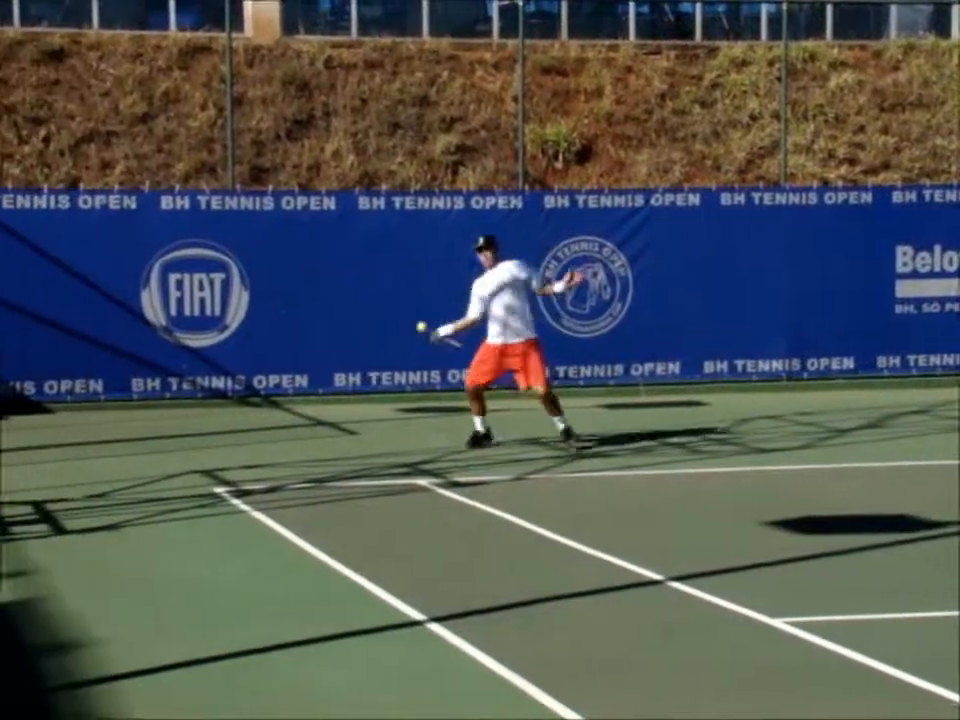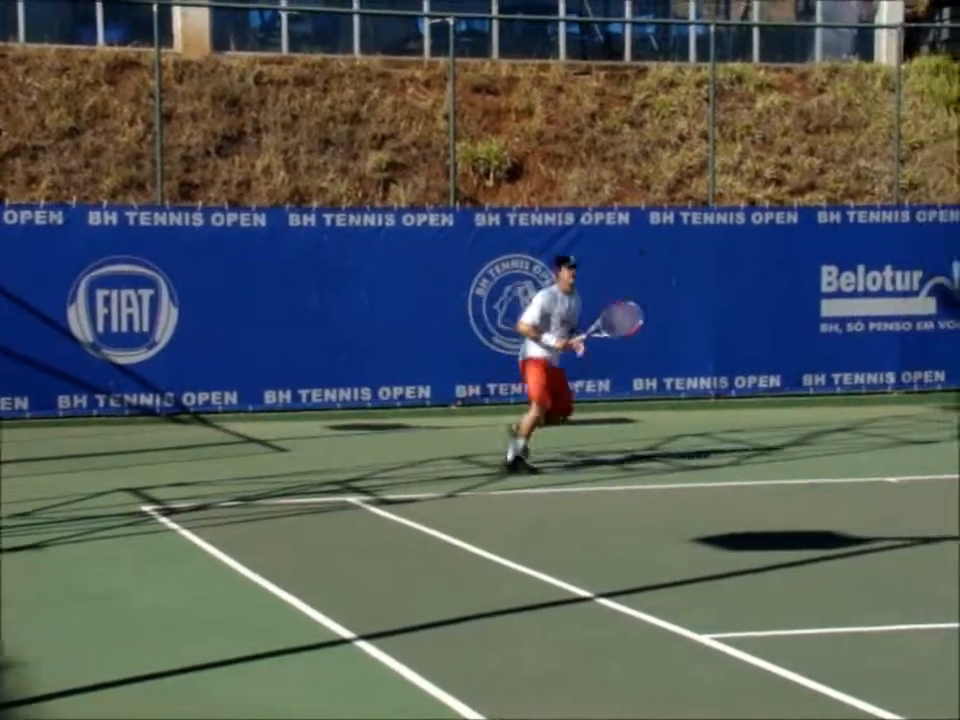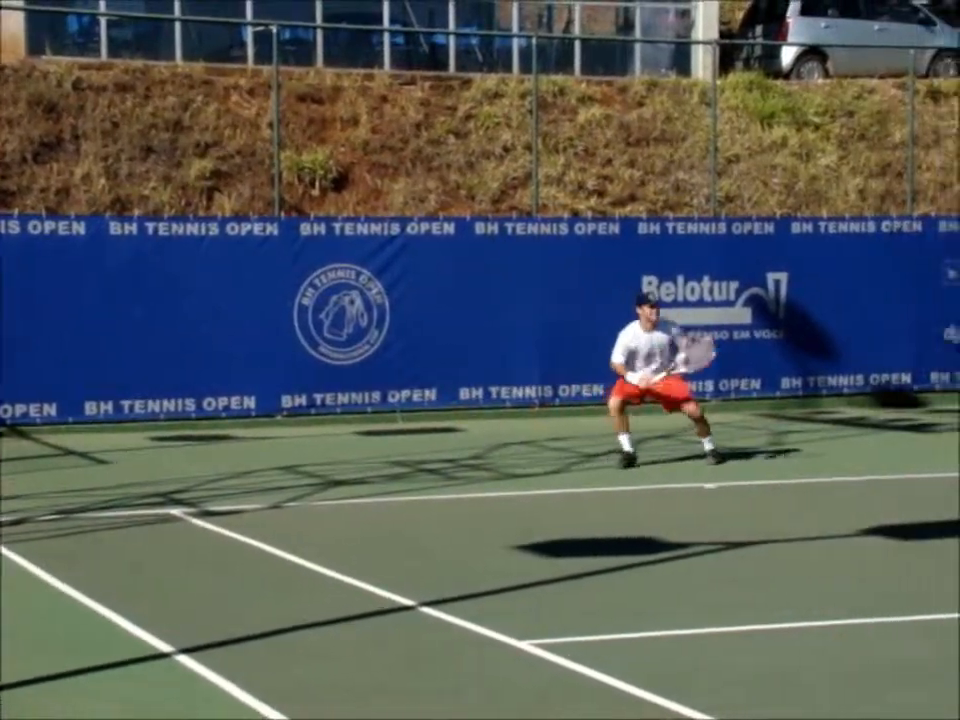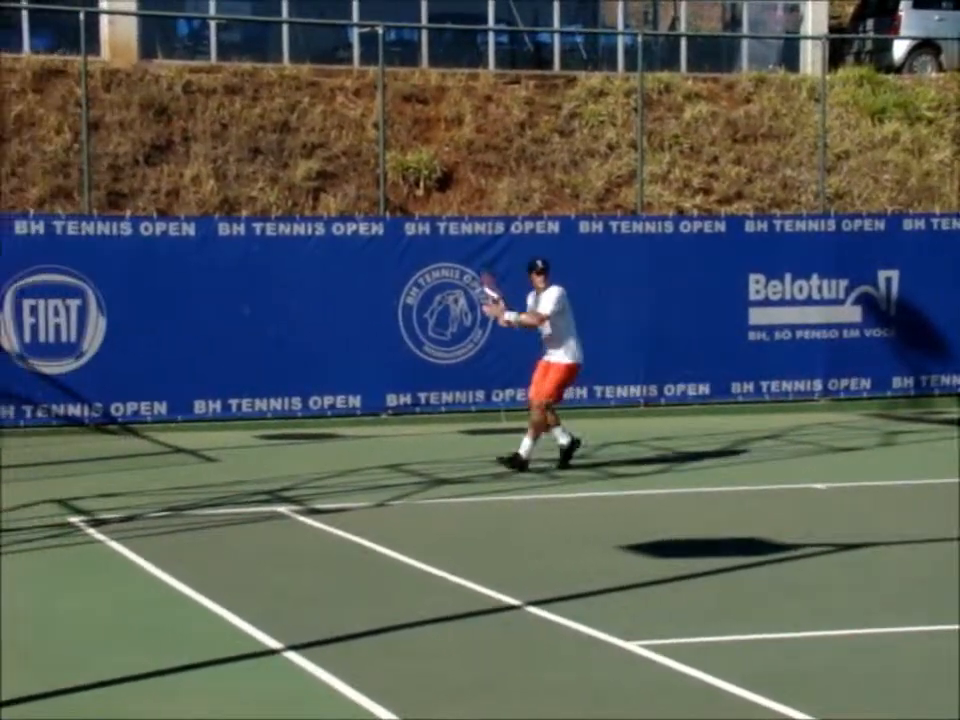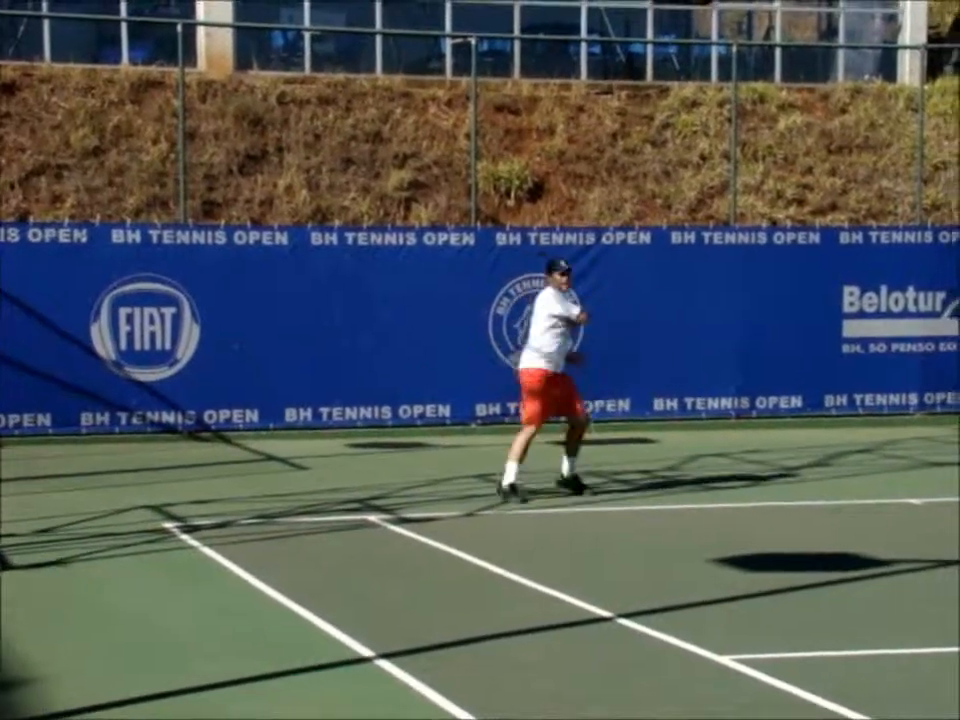
dt=1s
person 1, frame 1
left shoulder: (515, 266)
right shoulder: (479, 284)
left elbow: (541, 289)
right elbow: (473, 319)
left wrist: (562, 286)
right wrist: (449, 329)
left hip: (525, 341)
right hip: (495, 343)
left knee: (542, 390)
right knee: (472, 385)
left ankle: (564, 428)
right ankle: (482, 430)
person 1, frame 2
left shoulder: (576, 298)
right shoulder: (545, 297)
right elbow: (523, 327)
left wrist: (577, 342)
right wrist: (551, 341)
left hip: (554, 362)
right hip: (536, 358)
left knee: (563, 412)
right knee: (541, 406)
left ankle: (519, 429)
right ankle: (513, 458)
person 1, frame 3
left shoulder: (669, 327)
right shoulder: (627, 335)
right elbow: (616, 364)
right wrist: (635, 379)
left hip: (666, 379)
right hip: (637, 380)
left knee: (695, 411)
right knee: (614, 403)
left ankle: (710, 448)
right ankle: (628, 451)
person 1, frame 4
left shoulder: (557, 292)
right shoulder: (533, 297)
left elbow: (538, 319)
right elbow: (530, 322)
left wrist: (507, 315)
right wrist: (507, 318)
left hip: (567, 359)
right hip: (551, 357)
left knee: (538, 403)
right knee: (538, 403)
left ankle: (522, 456)
right ankle: (568, 441)
person 1, frame 5
left shoulder: (561, 298)
right shoulder: (549, 296)
right elbow: (582, 317)
left wrist: (567, 353)
right wrist: (579, 312)
left hip: (553, 372)
right hip: (536, 370)
left knee: (580, 418)
right knee: (531, 425)
left ankle: (569, 475)
right ankle: (508, 483)
